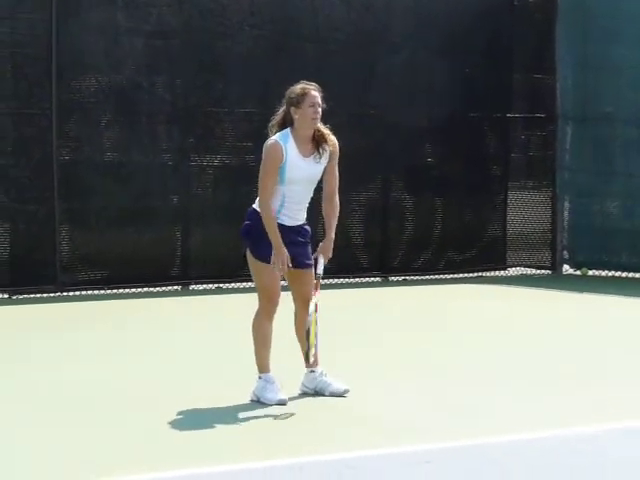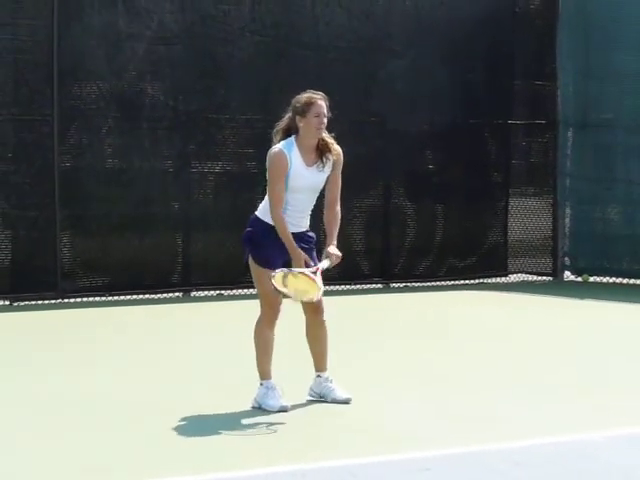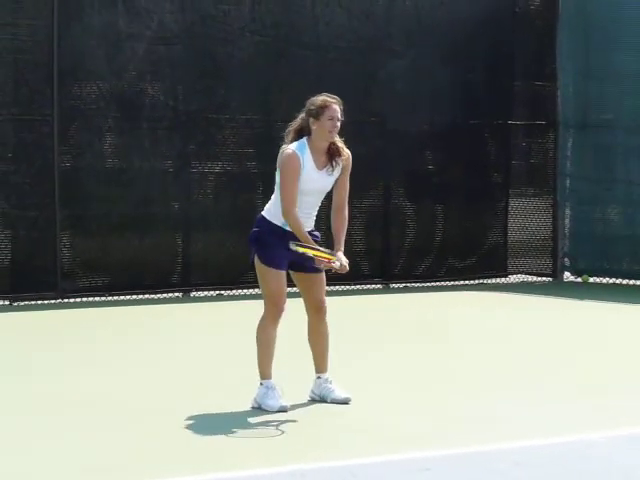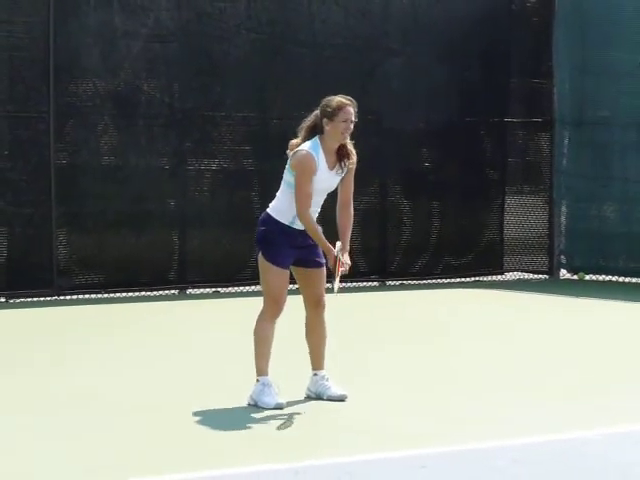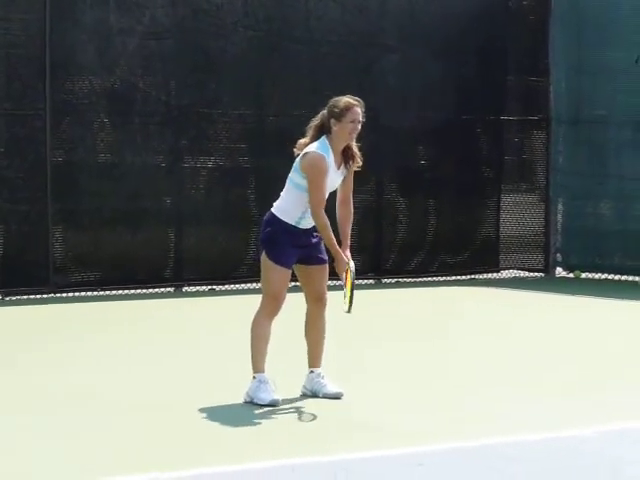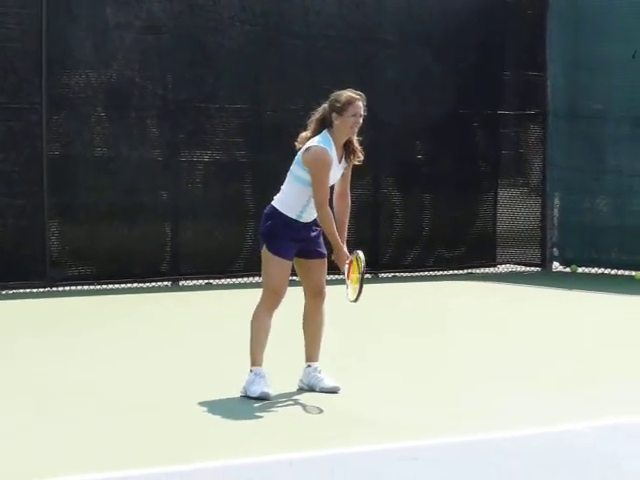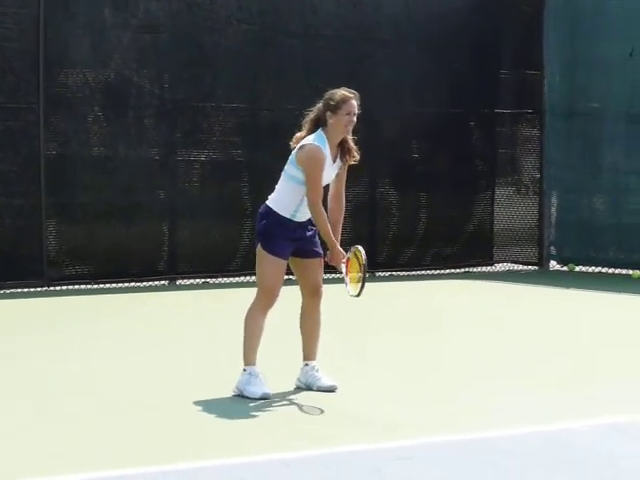
dt=0.2s
person 1, frame 1
left shoulder: (329, 145)
right shoulder: (276, 146)
left elbow: (331, 196)
right elbow: (265, 200)
left wrist: (330, 237)
right wrist: (276, 247)
left hip: (298, 229)
right hip: (264, 227)
left knee: (305, 303)
right knee: (269, 303)
left ankle: (314, 374)
right ankle: (264, 381)
person 1, frame 2
left shoulder: (334, 154)
right shoulder: (280, 154)
left elbow: (332, 204)
right elbow: (275, 210)
left wrist: (331, 244)
right wrist: (293, 251)
left hip: (302, 234)
right hip: (267, 233)
left knee: (315, 308)
right knee: (271, 310)
left ankle: (321, 380)
right ankle: (265, 388)
person 1, frame 3
left shoulder: (342, 157)
right shoulder: (292, 156)
left elbow: (339, 207)
right elbow: (288, 211)
left wrist: (338, 249)
right wrist: (315, 249)
left hip: (306, 234)
right hip: (272, 233)
left knee: (319, 309)
right knee: (274, 309)
left ankle: (322, 381)
right ankle: (266, 387)
person 1, frame 4
left shoulder: (348, 157)
right shoulder: (306, 156)
left elbow: (345, 205)
right elbow: (303, 212)
left wrist: (344, 250)
right wrist: (328, 251)
left hip: (306, 234)
right hip: (277, 230)
left knee: (317, 305)
right knee: (273, 306)
left ankle: (318, 378)
right ankle: (262, 384)
person 1, frame 5
left shoulder: (349, 156)
right shoulder: (316, 157)
left elbow: (345, 203)
right elbow: (318, 212)
left wrist: (346, 248)
right wrist: (337, 254)
left hip: (308, 232)
right hip: (281, 229)
left knee: (318, 302)
right knee: (271, 304)
left ankle: (314, 376)
right ankle: (259, 381)
person 1, frame 6
left shoulder: (349, 150)
right shoulder: (320, 151)
left elbow: (342, 197)
right elbow: (323, 206)
left wrist: (343, 242)
right wrist: (339, 248)
left hip: (308, 226)
right hip: (281, 223)
left knee: (317, 296)
right knee: (272, 297)
left ankle: (311, 370)
right ankle: (255, 374)
person 1, frame 7
left shoulder: (345, 150)
right shoulder: (313, 149)
left elbow: (336, 197)
right elbow: (315, 205)
left wrist: (337, 241)
right wrist: (333, 247)
left hip: (303, 226)
right hip: (276, 222)
left knee: (314, 295)
right knee: (267, 297)
left ankle: (308, 369)
right ankle: (248, 374)
